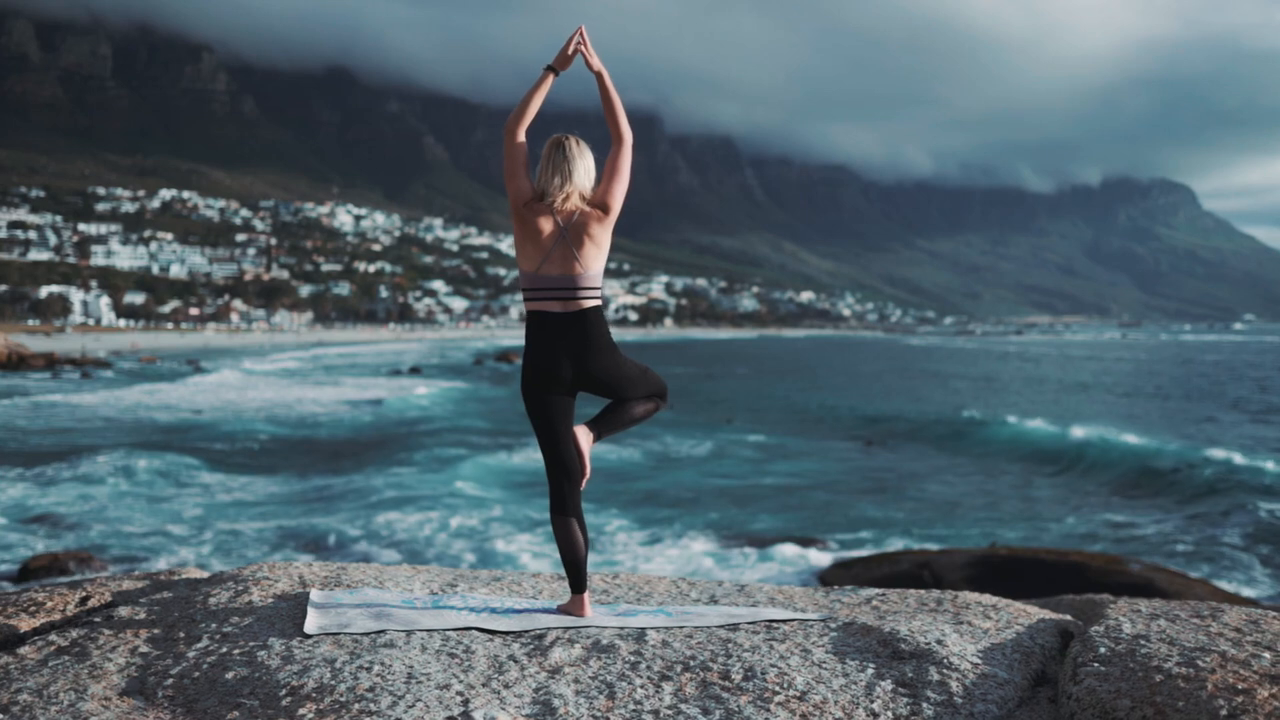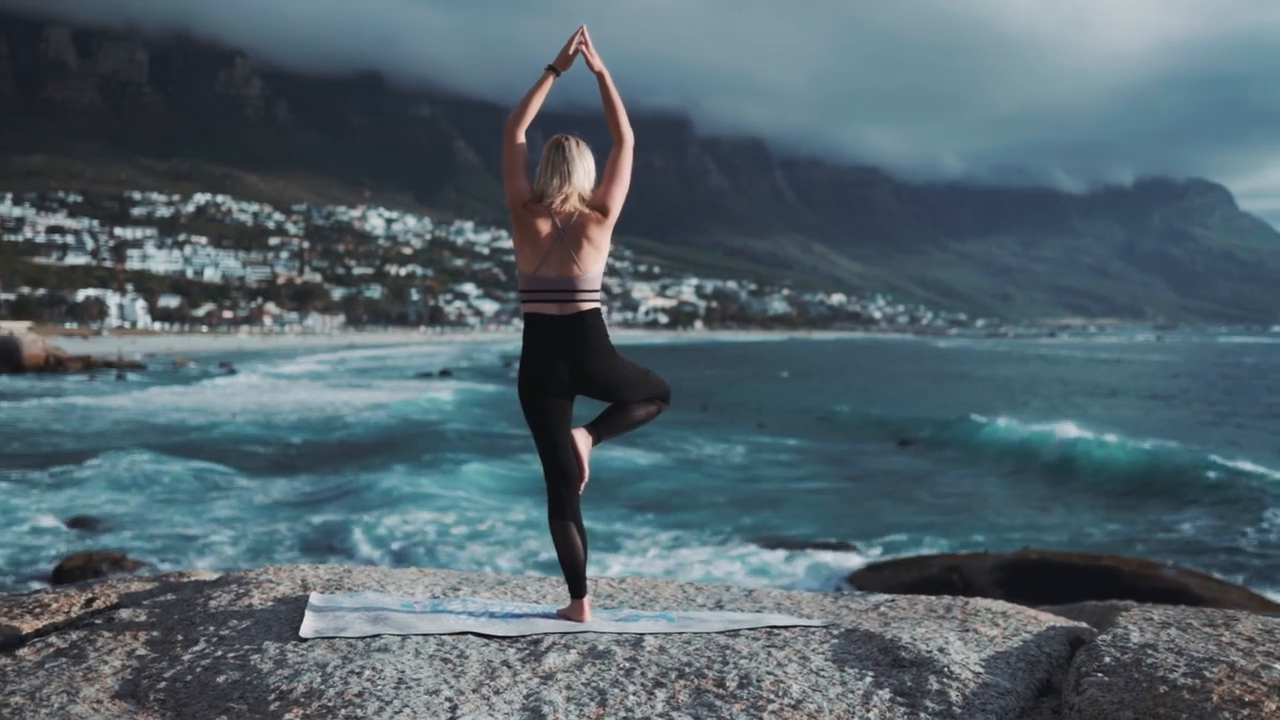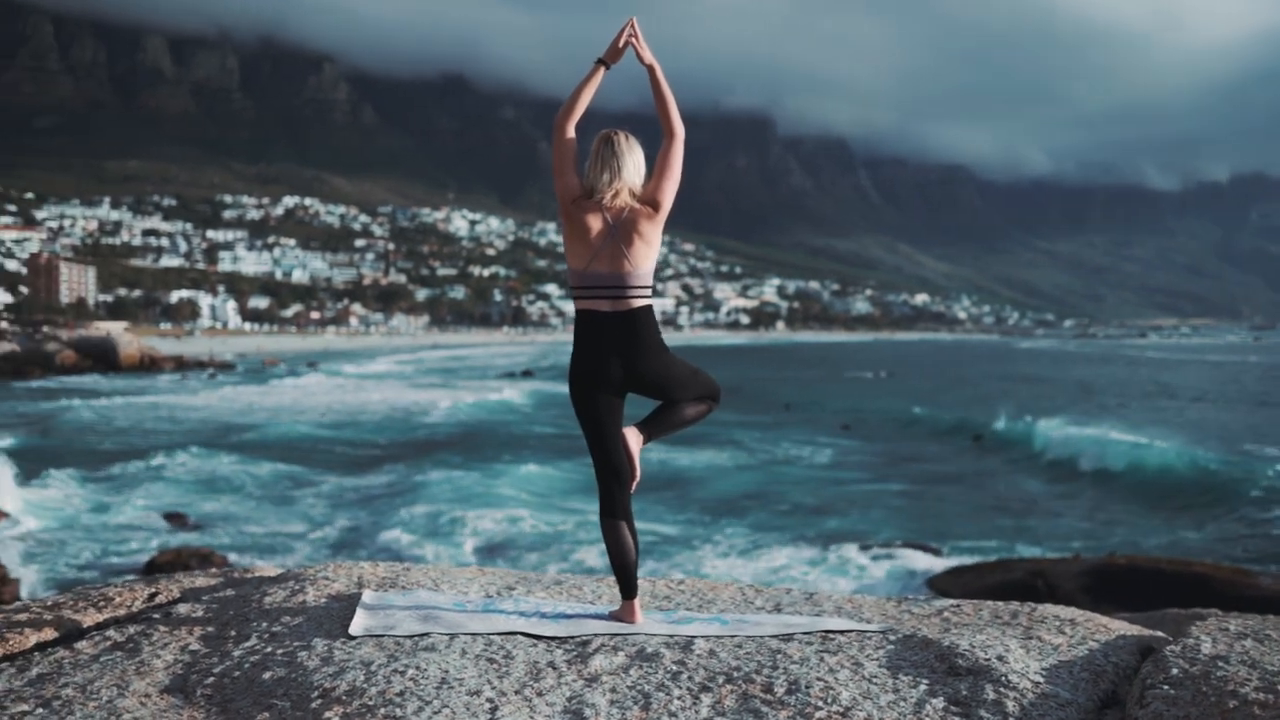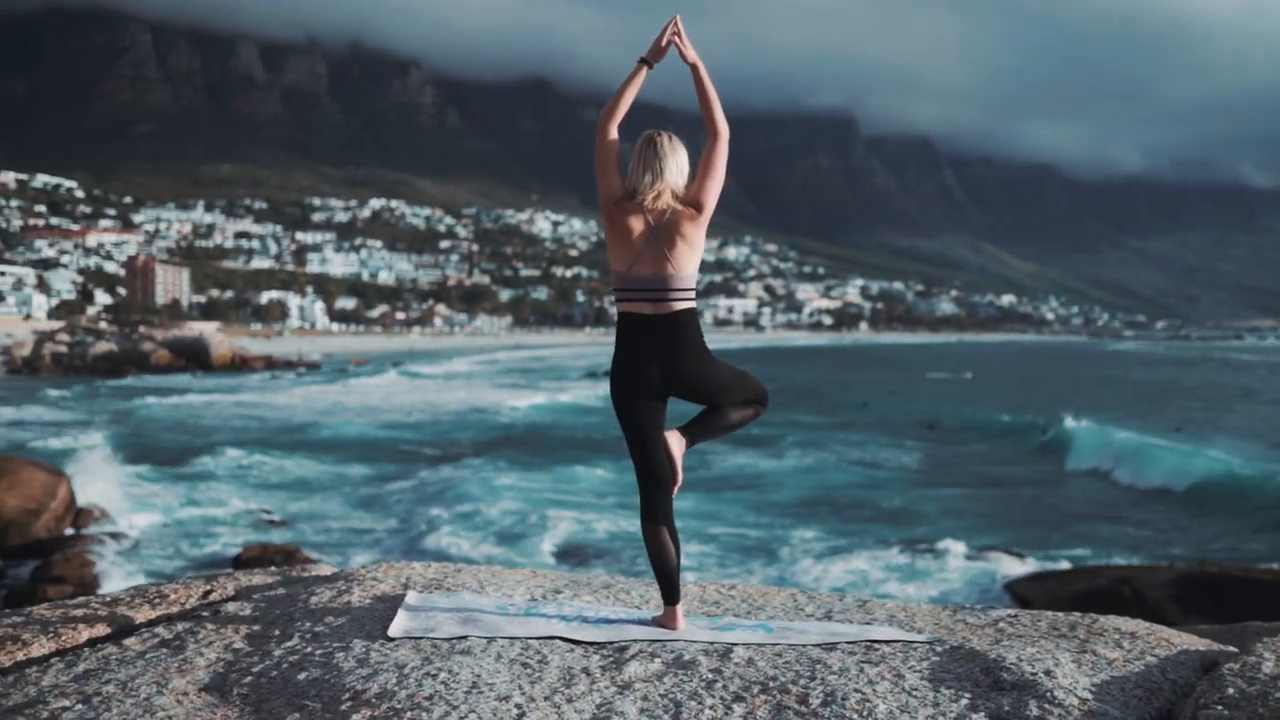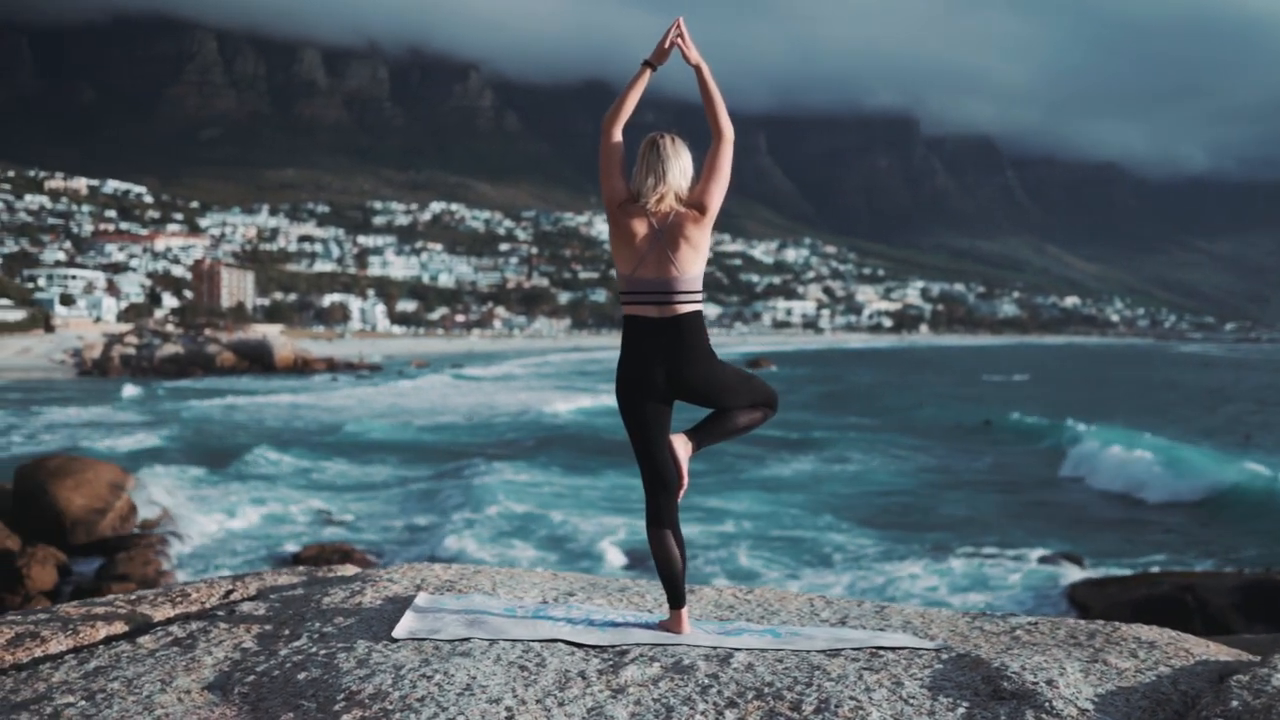
dt=1s
person 1, frame 1
left shoulder: (526, 215)
right shoulder: (601, 217)
left elbow: (513, 133)
right elbow: (624, 139)
left wrist: (555, 68)
right wrist: (597, 69)
left hip: (543, 358)
right hip: (592, 352)
left knee: (563, 484)
right knee: (654, 391)
left ankle: (579, 598)
right ankle: (591, 432)
person 1, frame 2
left shoulder: (524, 217)
right shoulder: (599, 219)
left elbow: (513, 133)
right elbow: (625, 140)
left wrist: (555, 69)
right wrist: (599, 70)
left hip: (540, 360)
right hip: (590, 355)
left knee: (561, 488)
right knee: (657, 393)
left ankle: (578, 603)
right ankle: (589, 436)
person 1, frame 3
left shoulder: (575, 213)
right shoulder: (651, 215)
left elbow: (563, 128)
right elbow: (676, 134)
left wrist: (605, 62)
right wrist: (650, 62)
left hip: (591, 358)
right hip: (642, 352)
left knee: (612, 487)
right knee: (707, 392)
left ankle: (630, 605)
right ankle: (641, 435)
person 1, frame 4
left shoulder: (616, 215)
right shoulder: (693, 217)
left elbow: (606, 128)
right elbow: (720, 134)
left wrist: (648, 61)
right wrist: (693, 61)
left hip: (632, 361)
right hip: (684, 356)
left knee: (653, 491)
right knee: (754, 396)
left ankle: (672, 611)
right ankle: (683, 438)
person 1, frame 5
left shoulder: (621, 218)
right shoulder: (698, 219)
left elbow: (610, 132)
right elbow: (725, 135)
left wrist: (650, 64)
right wrist: (696, 63)
left hip: (638, 365)
right hip: (689, 360)
left knee: (659, 495)
right knee: (763, 400)
left ankle: (678, 615)
right ankle: (690, 442)
